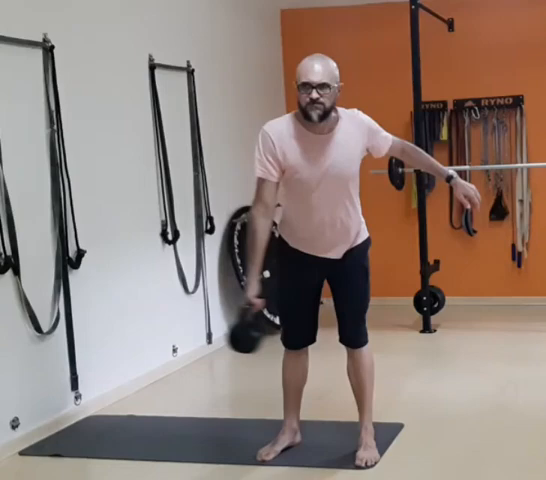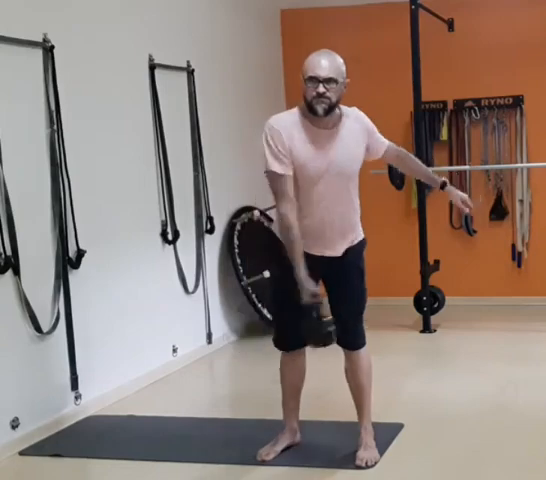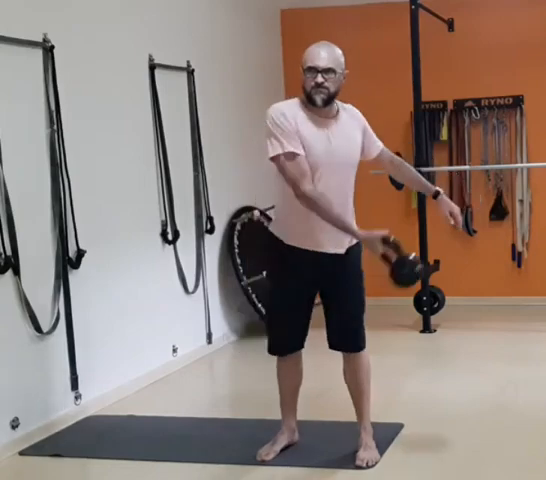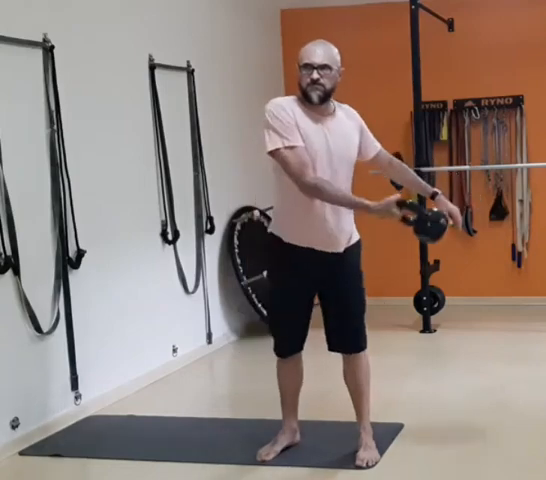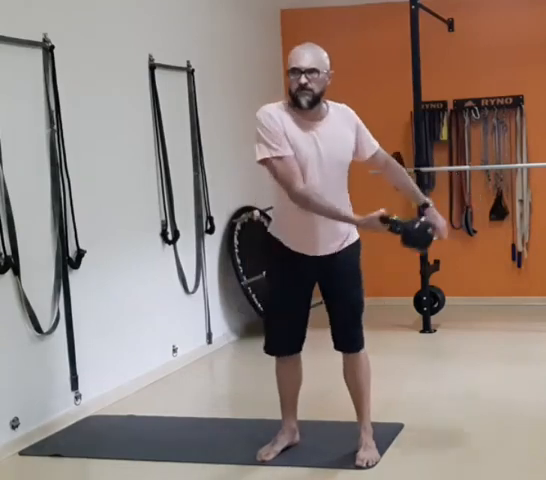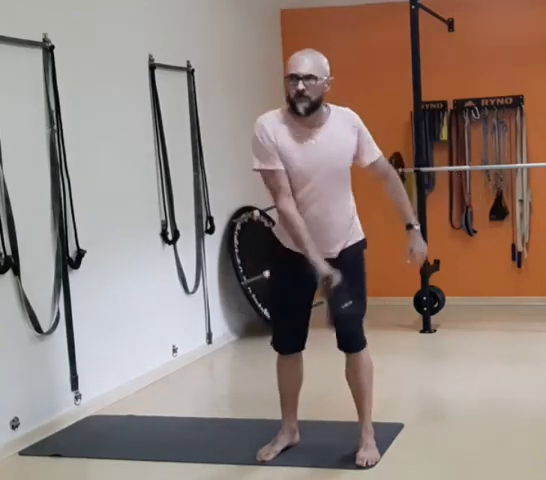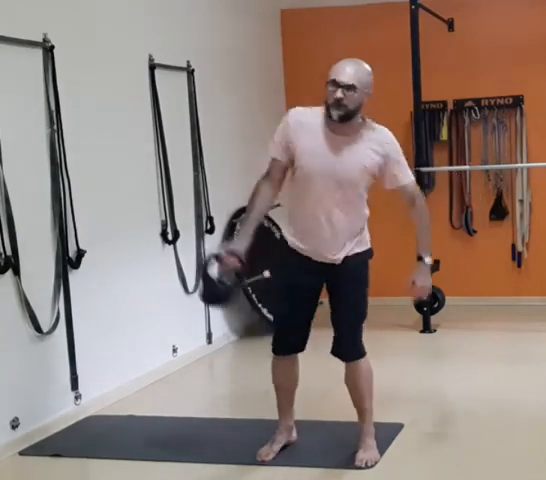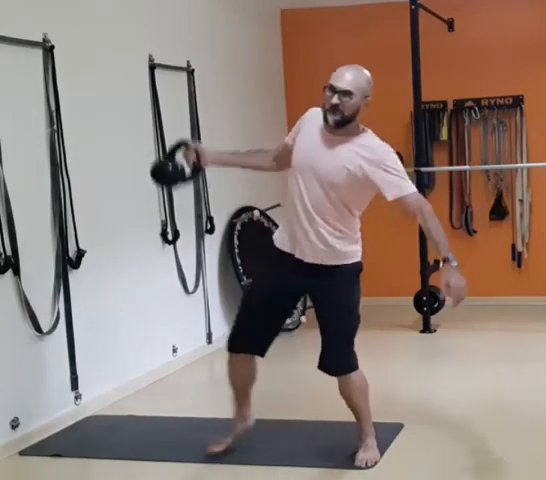
dt=0.2s
person 1, frame 1
left shoulder: (357, 124)
right shoulder: (274, 135)
left elbow: (402, 148)
right elbow: (262, 209)
left wrist: (452, 177)
right wrist: (252, 280)
left hip: (350, 249)
right hip: (297, 251)
left knee: (356, 339)
right knee: (294, 342)
left ankle: (366, 433)
right ankle: (290, 428)
person 1, frame 2
left shoulder: (358, 122)
right shoulder: (279, 128)
left elbow: (396, 155)
right elbow: (285, 206)
left wrist: (444, 185)
right wrist: (301, 275)
left hip: (348, 248)
right hip: (297, 249)
left knee: (354, 342)
right knee: (291, 343)
left ankle: (366, 433)
right ankle: (290, 429)
person 1, frame 3
left shoulder: (353, 118)
right shoulder: (282, 116)
left elbow: (390, 161)
right elbow: (304, 189)
left wrist: (436, 194)
right wrist: (359, 232)
left hip: (343, 250)
right hip: (293, 250)
left knee: (352, 344)
right knee: (285, 344)
left ankle: (366, 434)
right ankle: (288, 428)
person 1, frame 4
left shoulder: (349, 117)
right shoulder: (279, 112)
left elbow: (387, 162)
right elbow: (306, 181)
left wrist: (434, 195)
right wrist: (370, 207)
left hip: (342, 247)
right hip: (292, 249)
left knee: (353, 345)
right knee: (287, 346)
left ankle: (366, 434)
right ankle: (289, 428)
person 1, frame 5
left shoulder: (345, 117)
right shoulder: (270, 118)
left elbow: (386, 164)
right elbow: (296, 189)
left wrist: (427, 205)
right wrist: (356, 220)
left hip: (340, 249)
right hip: (289, 250)
left knee: (352, 344)
right knee: (285, 346)
left ankle: (366, 434)
right ankle: (288, 429)
person 1, frame 6
left shoulder: (349, 122)
right shoulder: (267, 127)
left elbow: (387, 174)
right elbow: (282, 201)
left wrist: (413, 228)
right wrist: (315, 262)
left hip: (346, 248)
right hip: (294, 252)
left knee: (353, 342)
right knee: (287, 344)
left ankle: (367, 434)
right ankle: (289, 428)
person 1, frame 7
left shoulder: (382, 142)
right shoulder: (297, 122)
left elbow: (415, 199)
right elbow: (271, 182)
left wrist: (424, 260)
right wrist: (243, 238)
left hip: (350, 256)
right hip: (300, 252)
left knee: (350, 349)
right knee: (284, 347)
left ankle: (368, 436)
right ankle: (286, 428)
person 1, frame 8
left shoulder: (374, 153)
right shoulder: (309, 122)
left elbow: (417, 206)
right elbow: (275, 160)
left wrist: (448, 263)
right wrist: (212, 157)
left hip: (337, 266)
right hip: (287, 256)
left knee: (340, 362)
right knee: (241, 344)
left ankle: (368, 437)
right ankle: (242, 417)
